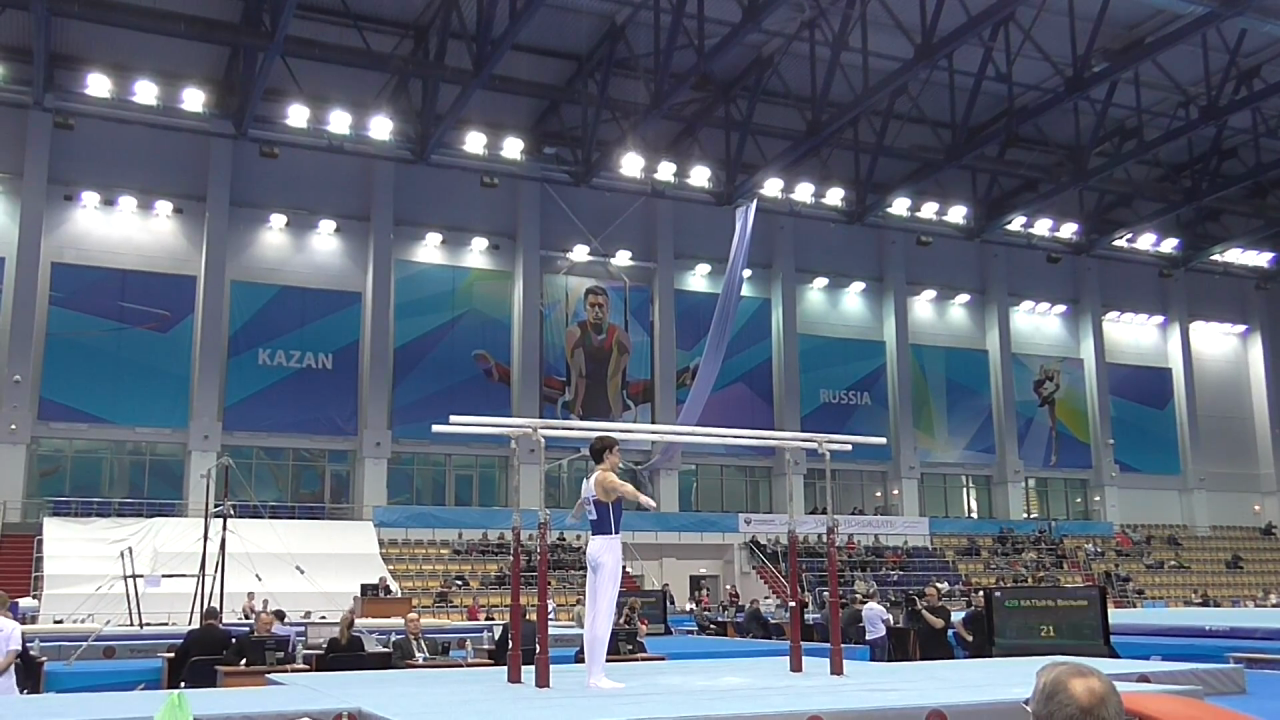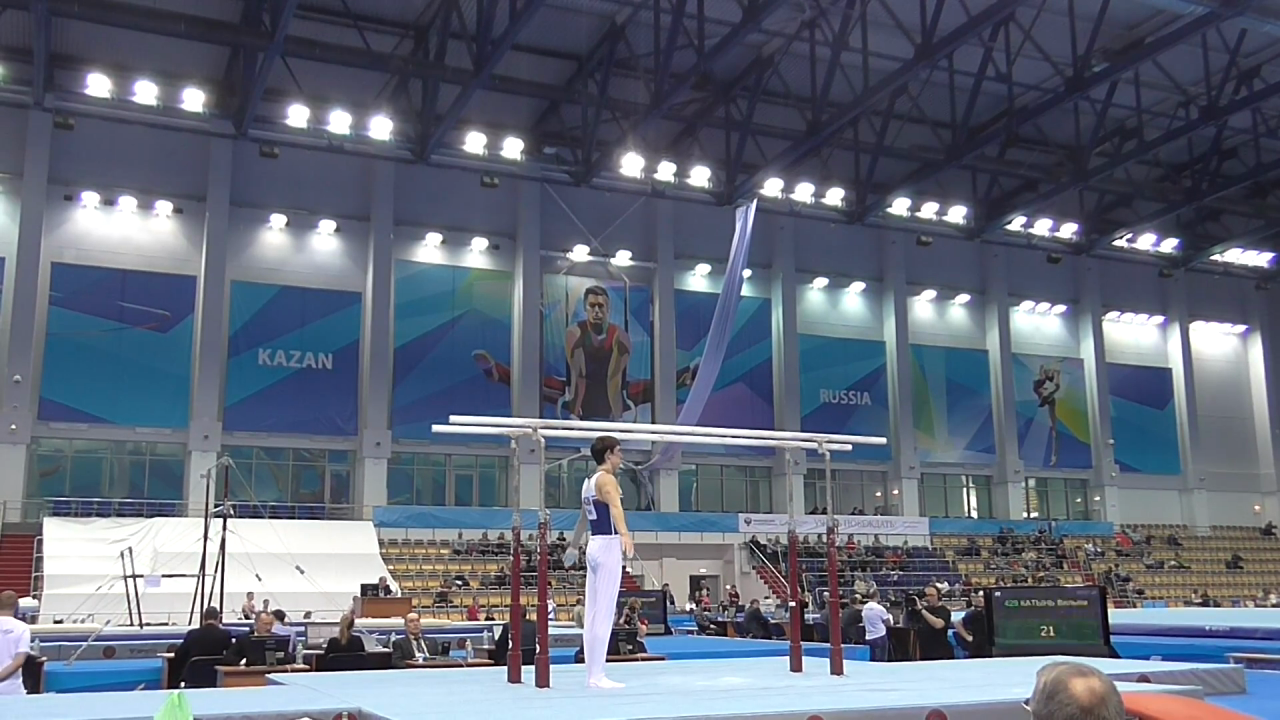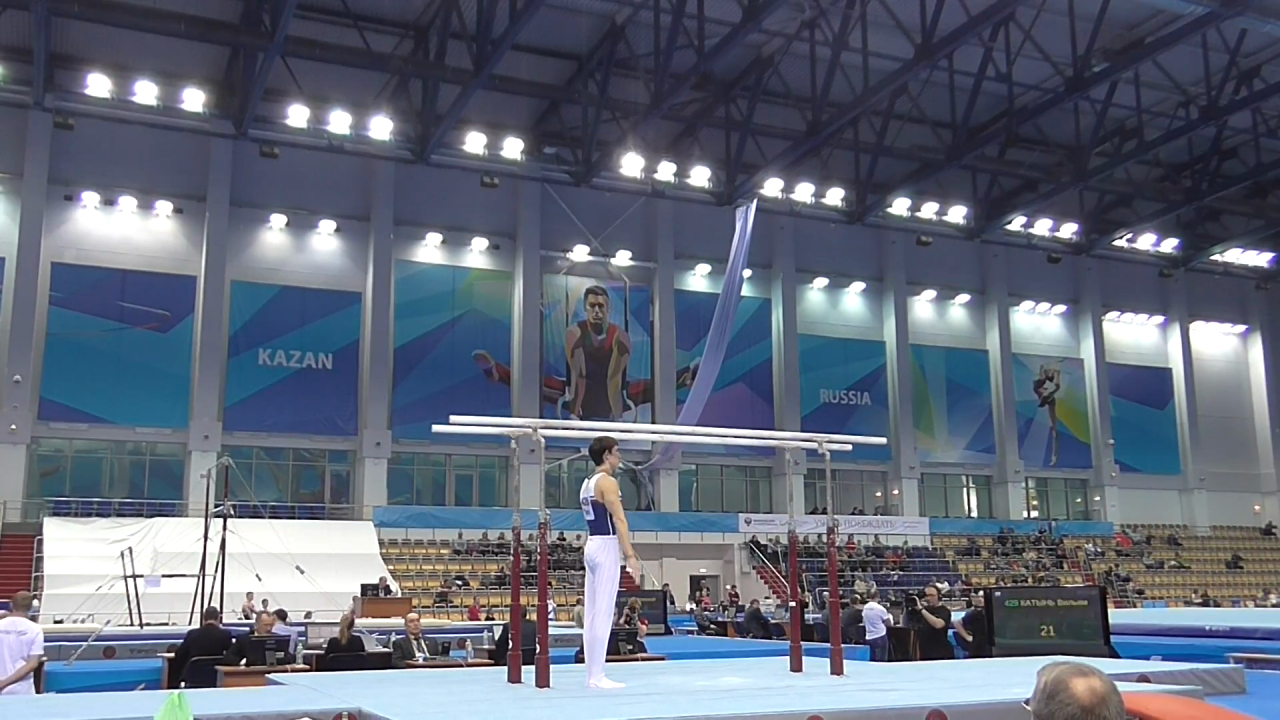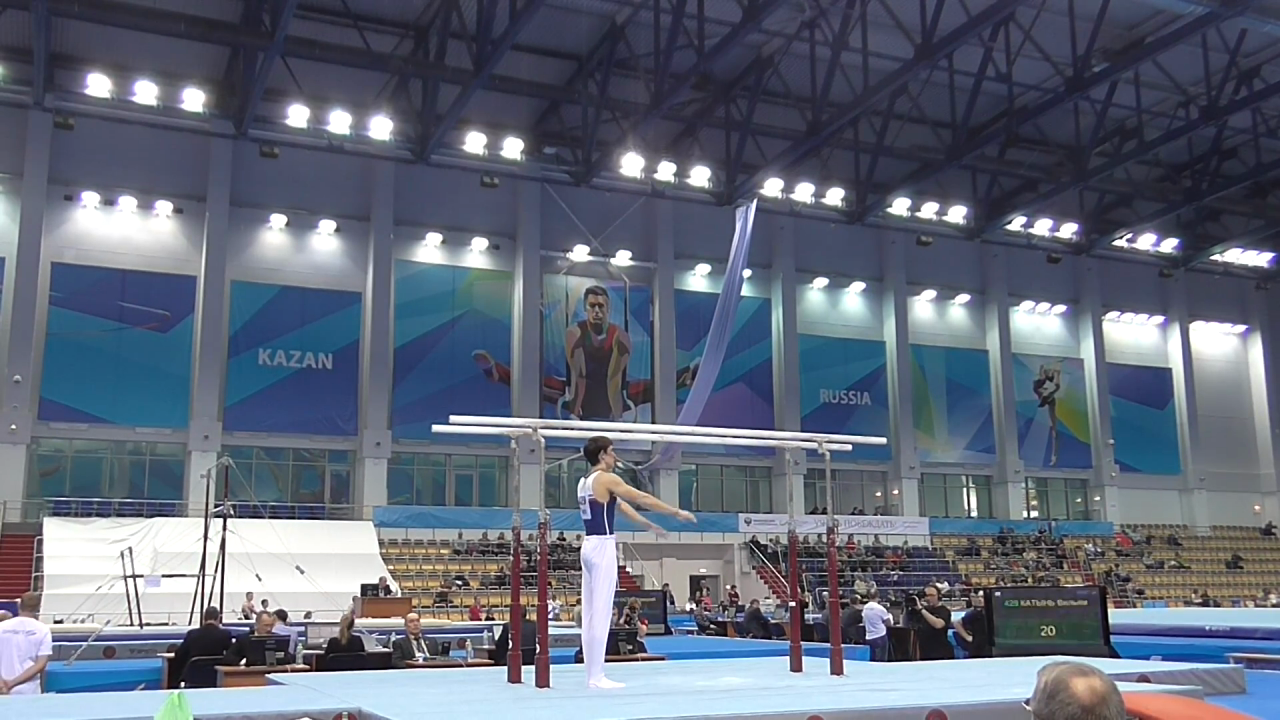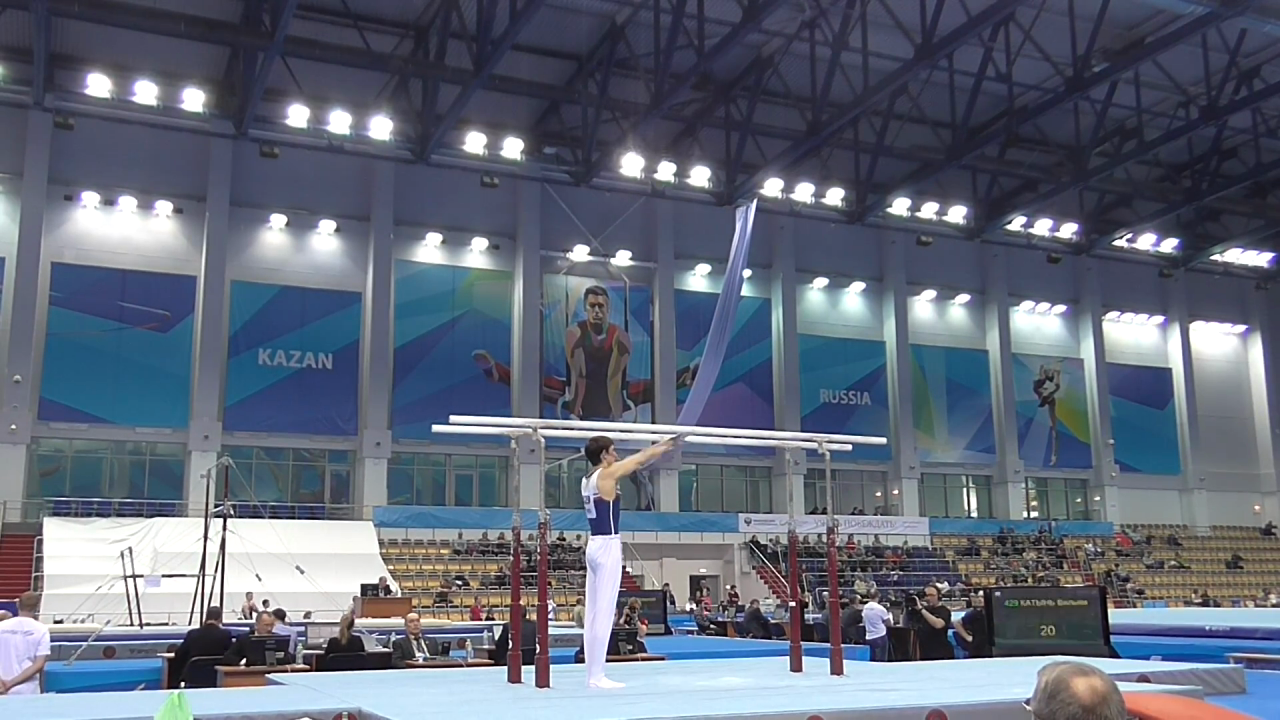
dt=0.3s
person 1, frame 1
left shoulder: (588, 481)
right shoulder: (604, 477)
right elbow: (622, 486)
left wrist: (574, 515)
right wrist: (640, 496)
left hip: (595, 545)
right hip: (608, 546)
left knee: (593, 613)
right knee: (604, 613)
left ankle: (593, 673)
right ankle: (597, 676)
person 1, frame 2
left shoulder: (589, 482)
right shoulder: (607, 478)
left elbow: (583, 518)
right elbow: (615, 508)
left wrist: (573, 546)
right wrist: (625, 536)
left hip: (594, 545)
right hip: (608, 545)
left knee: (594, 614)
right knee: (604, 614)
left ankle: (593, 674)
right ankle: (597, 676)
person 1, frame 3
left shoulder: (588, 483)
right shoulder: (607, 481)
right elbow: (619, 519)
right wrist: (631, 555)
left hip: (592, 546)
right hip: (606, 546)
left knee: (593, 614)
right knee: (603, 614)
left ankle: (593, 674)
right ankle: (597, 676)
person 1, frame 4
left shoulder: (585, 481)
right shoulder: (605, 478)
left elbow: (622, 504)
right elbow: (643, 499)
left wrist: (649, 525)
right wrist: (676, 512)
left hip: (589, 546)
right hip: (602, 547)
left knee: (591, 614)
right knee: (601, 614)
left ankle: (593, 674)
right ankle: (597, 677)
person 1, frame 5
left shoulder: (590, 478)
right shoulder: (606, 474)
left elbow: (635, 460)
right elbow: (642, 457)
left wrist: (664, 444)
right wrist: (671, 442)
left hip: (595, 545)
right hip: (608, 546)
left knee: (594, 612)
right knee: (604, 613)
left ankle: (593, 673)
right ankle: (597, 676)
